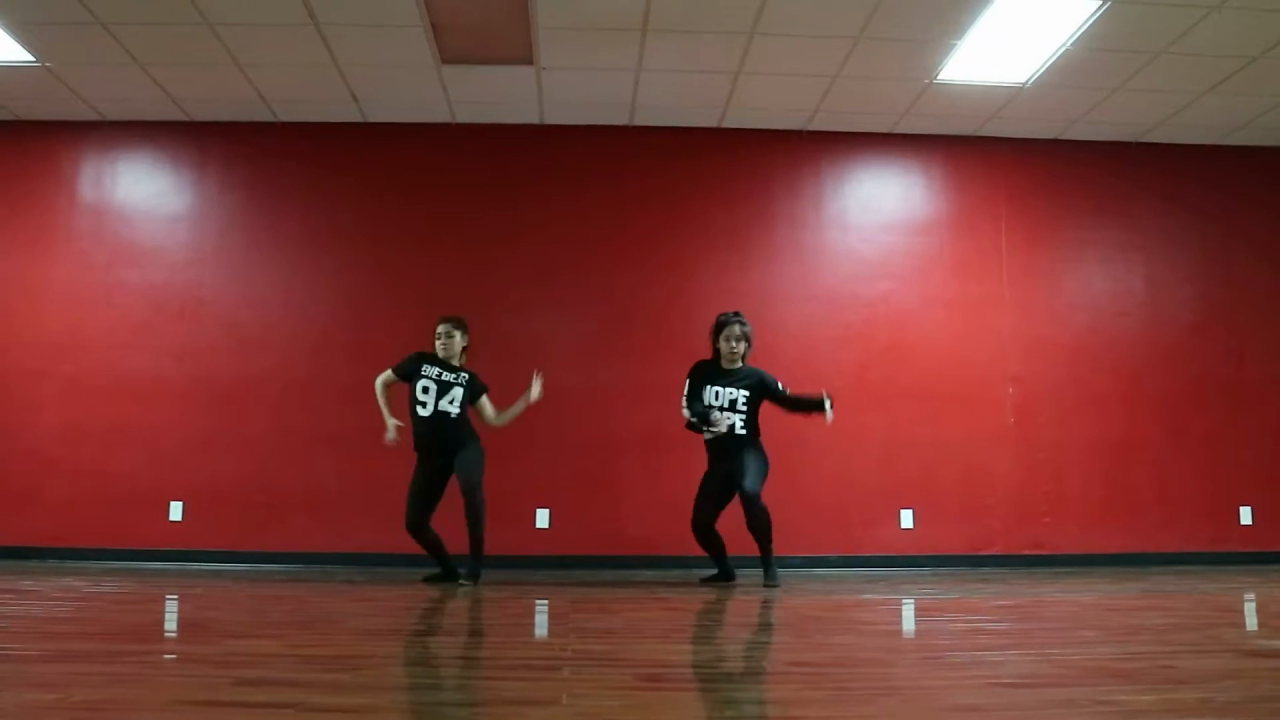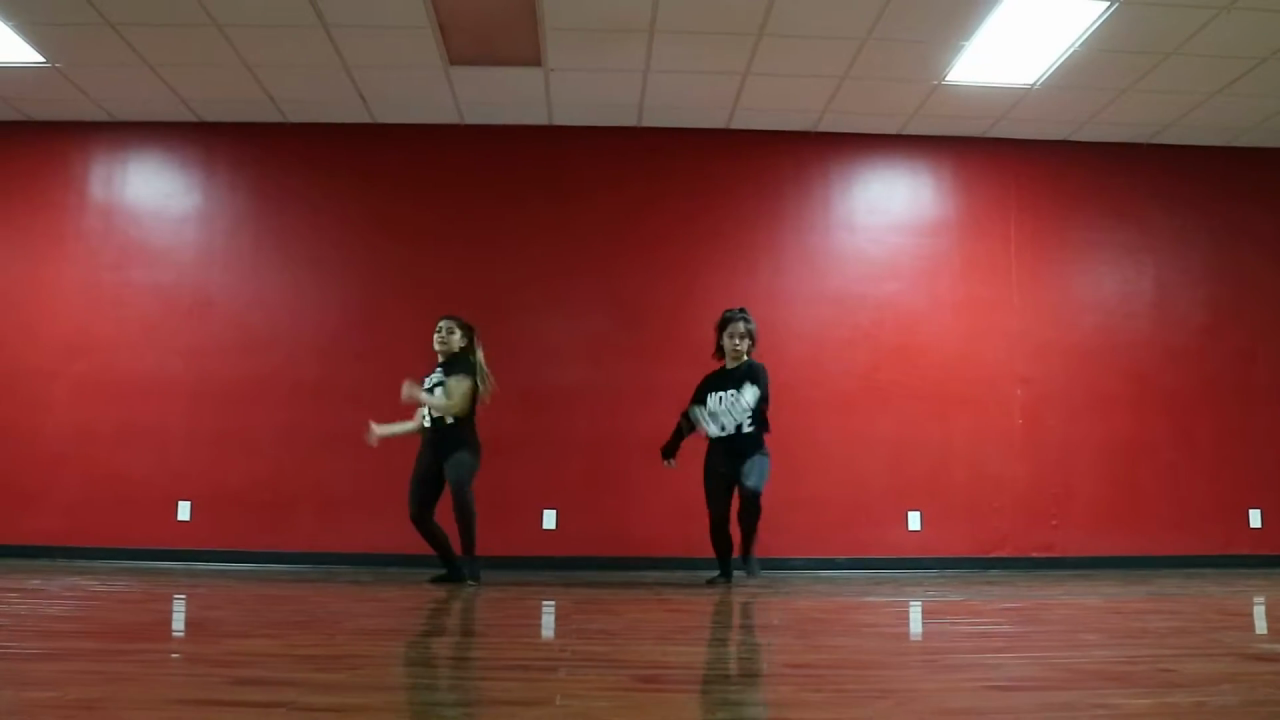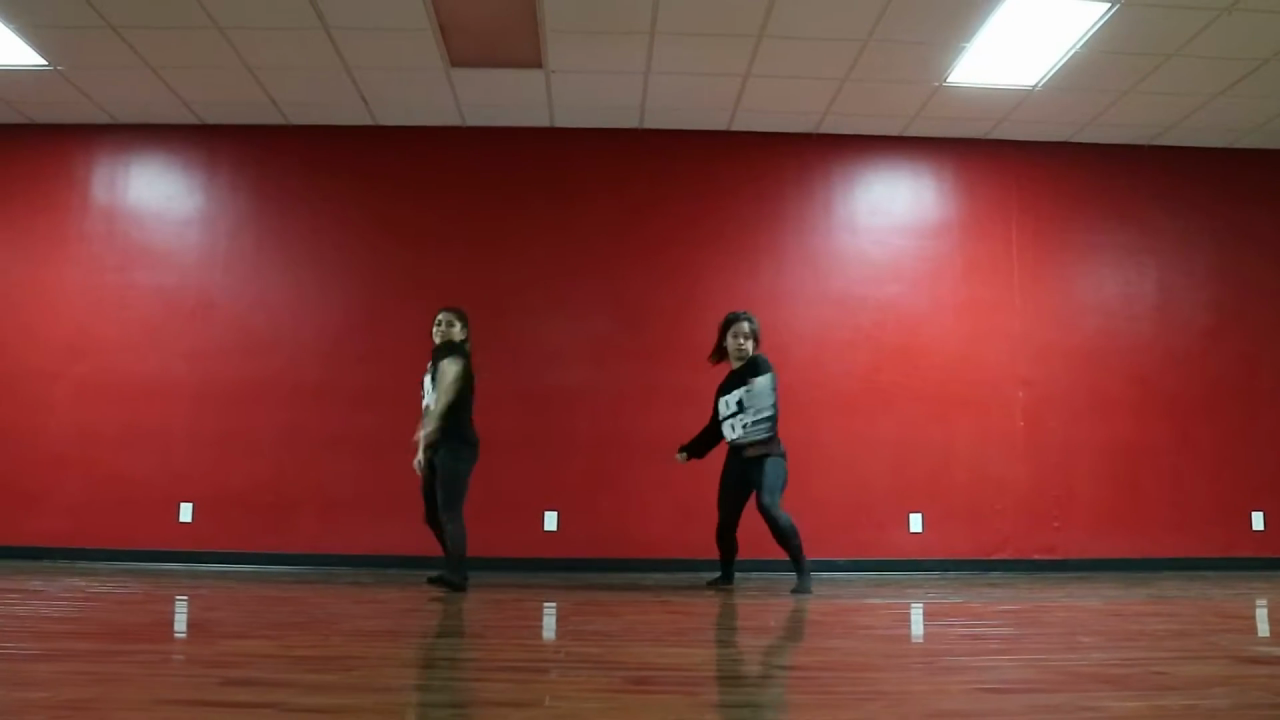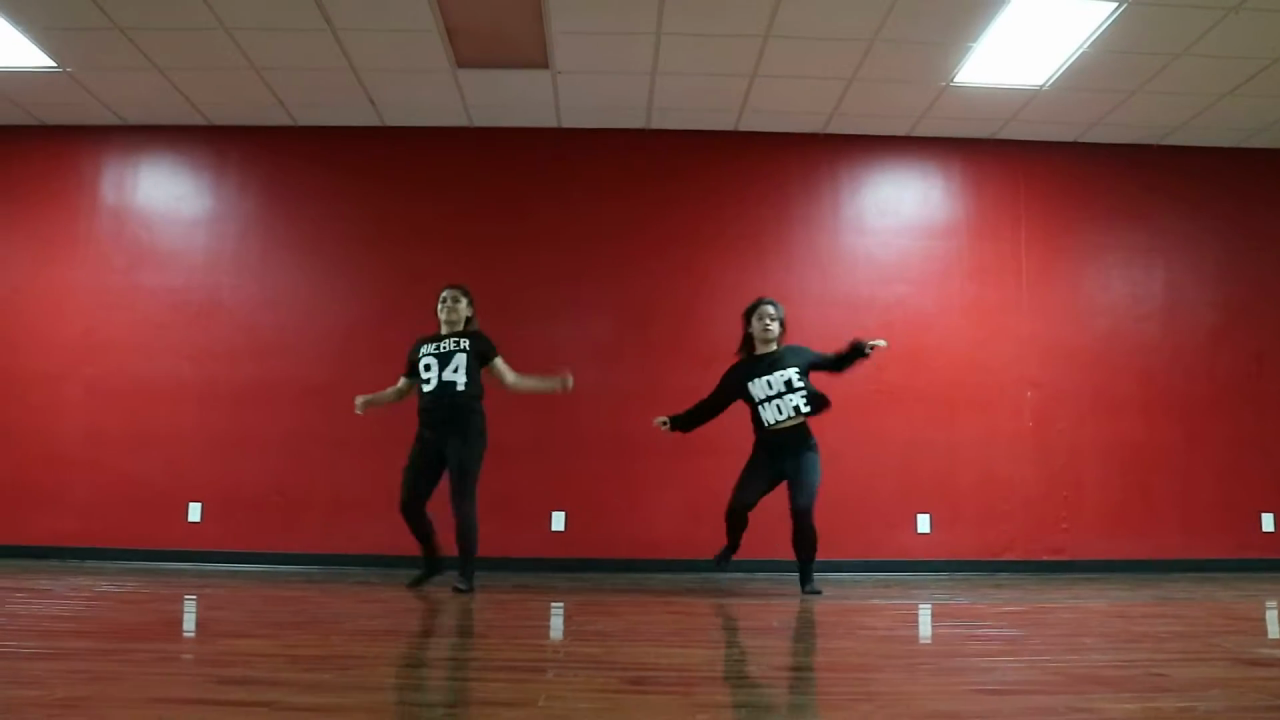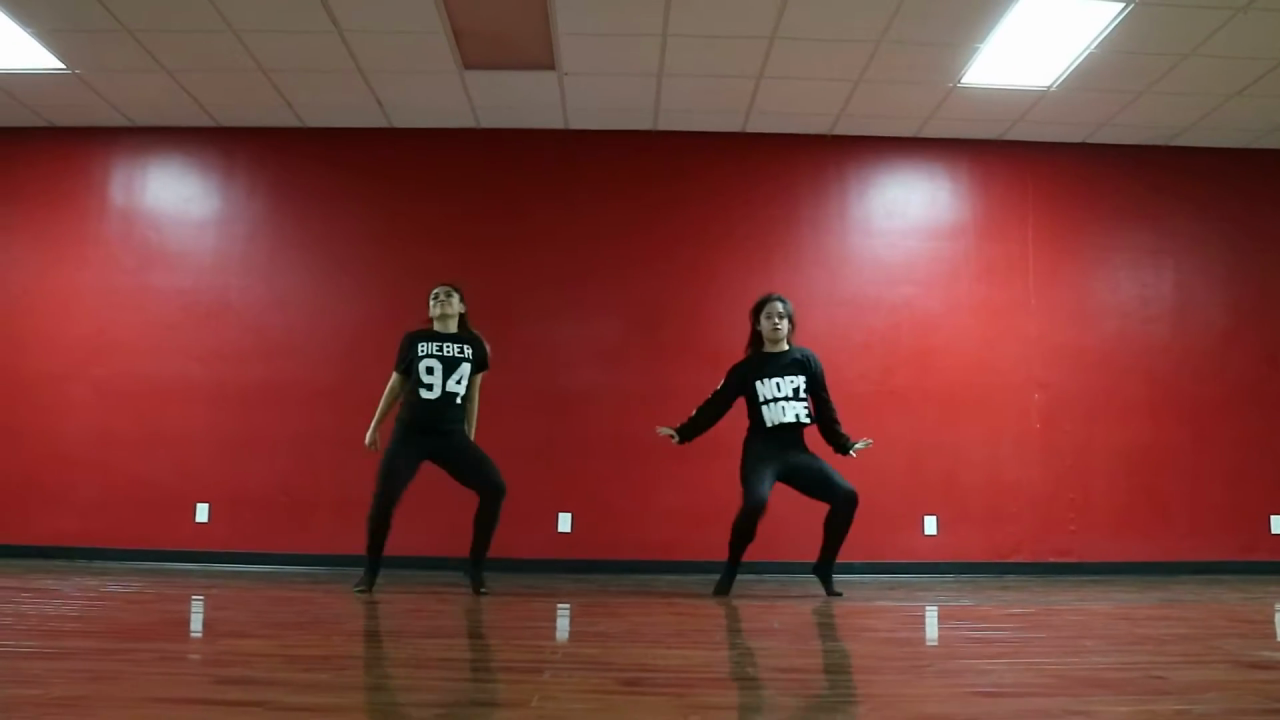
dt=0.3s
person 1, frame 1
left shoulder: (469, 378)
right shoulder: (418, 361)
left elbow: (495, 420)
right elbow: (381, 381)
left wrist: (528, 400)
right wrist: (388, 419)
left hip: (465, 447)
right hip: (429, 454)
left knee: (471, 487)
right knee: (414, 523)
left ankle: (475, 564)
right ankle: (448, 568)
person 1, frame 2
left shoulder: (461, 366)
right shoulder: (436, 371)
left elbow: (455, 406)
right elbow: (422, 419)
left wrist: (416, 394)
right wrist: (384, 430)
left hip: (462, 449)
right hip: (431, 451)
left knee: (459, 488)
right knee: (418, 514)
left ankle: (470, 564)
right ankle: (452, 567)
person 1, frame 3
left shoulder: (452, 352)
right shoulder: (440, 359)
left elbow: (448, 382)
left wrist: (429, 424)
right wrist: (421, 451)
left hip: (457, 445)
right hip: (439, 445)
left knee: (448, 510)
right knee: (433, 514)
left ankle: (457, 574)
right ankle: (453, 570)
person 1, frame 4
left shoulder: (477, 341)
right shoulder: (421, 347)
left elbow: (510, 381)
right elbow: (402, 390)
left wrist: (551, 384)
right wrist: (370, 400)
left hip: (465, 431)
right hip: (429, 433)
left knee: (461, 501)
right knee: (409, 504)
left ankle: (466, 574)
right ankle: (432, 561)
person 1, frame 5
left shoulder: (474, 345)
right shoulder: (413, 340)
right elbow: (396, 387)
left wrist: (470, 437)
right wrist: (374, 427)
left hip: (452, 434)
right hip: (411, 433)
left knee: (495, 487)
right knee: (385, 496)
left ankle: (476, 569)
right ankle: (370, 571)
person 2, frame 1
left shoulder: (755, 378)
right shoulder: (700, 372)
left elbow: (788, 401)
right elbow: (690, 407)
left wrist: (820, 404)
right wrist: (705, 420)
left hip: (747, 453)
right hip: (718, 458)
left knee: (750, 495)
right knee: (700, 521)
left ankle: (769, 566)
right ankle: (724, 569)
person 2, frame 2
left shoulder: (755, 372)
right shoulder: (712, 380)
left elbow: (744, 403)
right elbow: (690, 416)
left wrist: (703, 418)
right wrist: (670, 450)
left hip: (752, 450)
right hip: (719, 454)
left knee: (751, 490)
right knee: (718, 517)
left ankle: (748, 551)
right ankle: (725, 570)
person 2, frame 3
left shoulder: (759, 367)
right shoulder: (726, 385)
left elbow: (762, 400)
right elbow: (715, 428)
left wrist: (761, 439)
right wrist: (689, 451)
left hip: (768, 454)
right hip: (737, 459)
left knee: (768, 507)
right knee: (725, 522)
left ankle: (803, 571)
right ankle: (726, 574)
person 2, frame 4
left shoulder: (798, 355)
right shoulder: (741, 371)
left elbow: (832, 364)
right elbow: (713, 405)
left wrist: (861, 349)
right wrist: (676, 422)
left hip: (802, 446)
right hip: (767, 449)
left knee: (802, 510)
right knee: (736, 508)
left ankle: (806, 578)
right ankle: (731, 547)
person 2, frame 5
left shoulder: (806, 360)
right shoulder: (746, 368)
left elbow: (824, 406)
right elbow: (716, 405)
left wrist: (844, 444)
right wrist: (683, 433)
left hip: (796, 450)
right hip: (761, 450)
left knee: (847, 497)
right knee: (754, 504)
left ankle: (824, 569)
right ankle: (729, 573)
